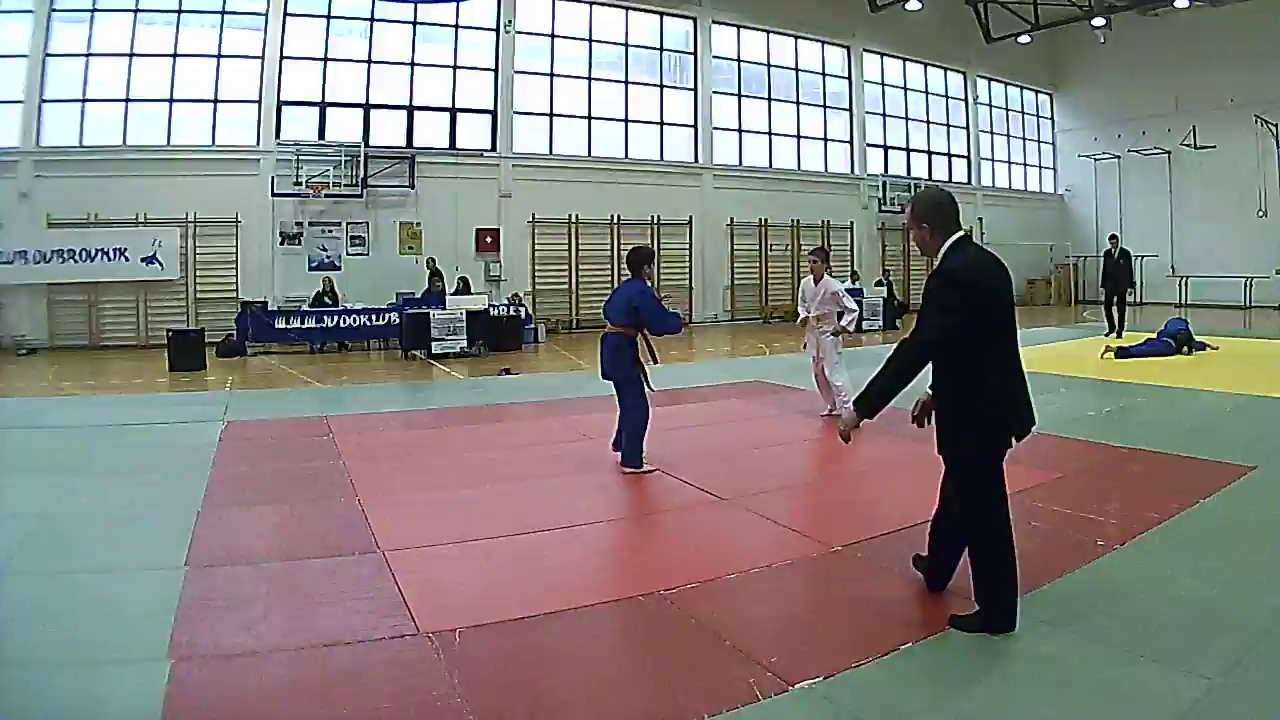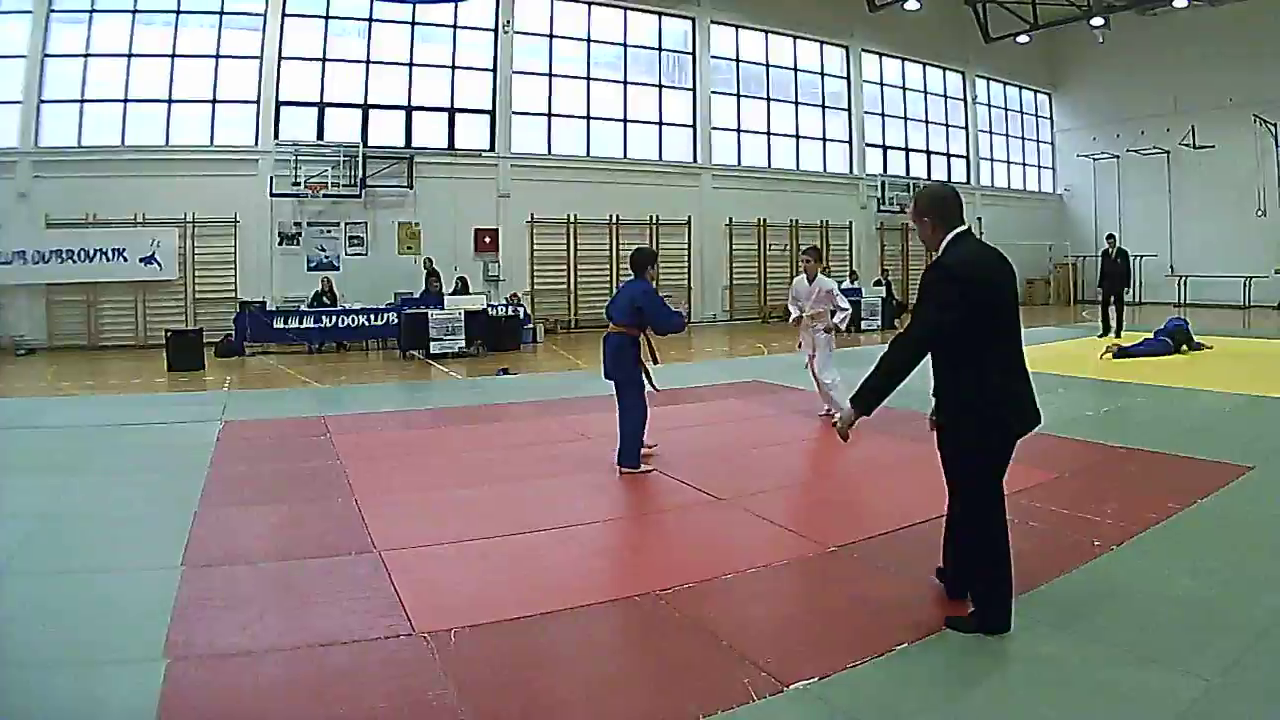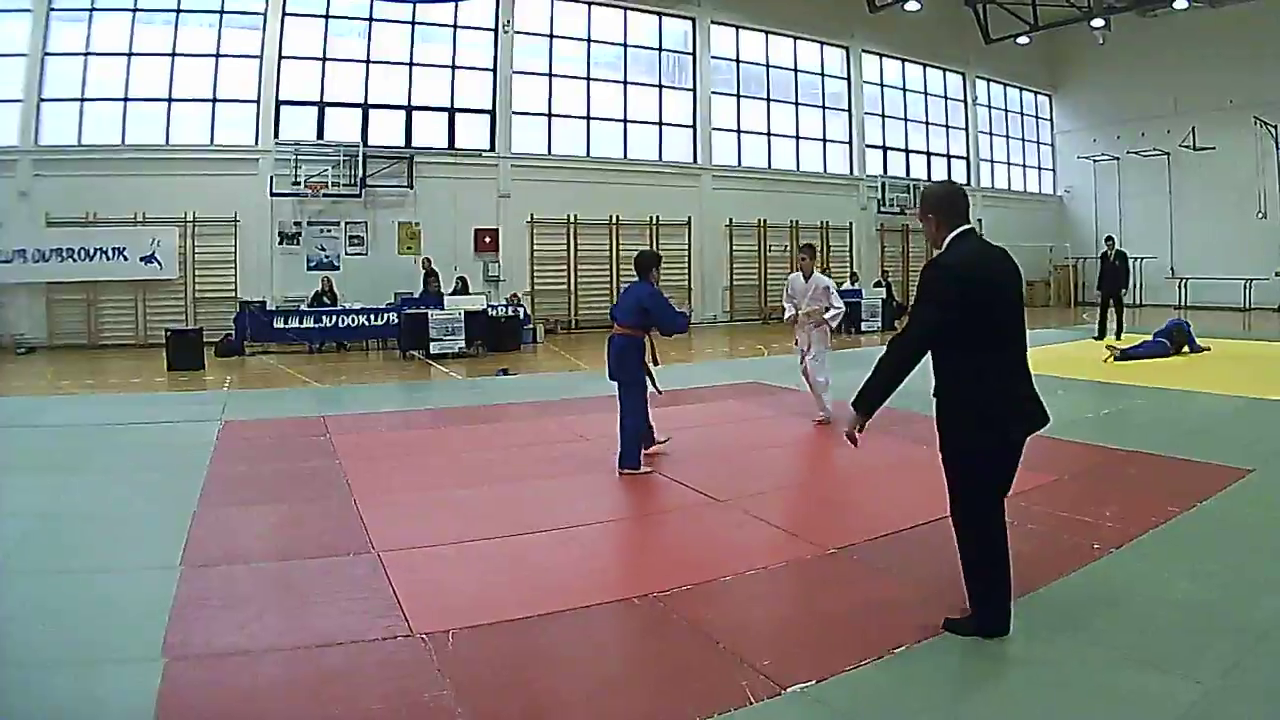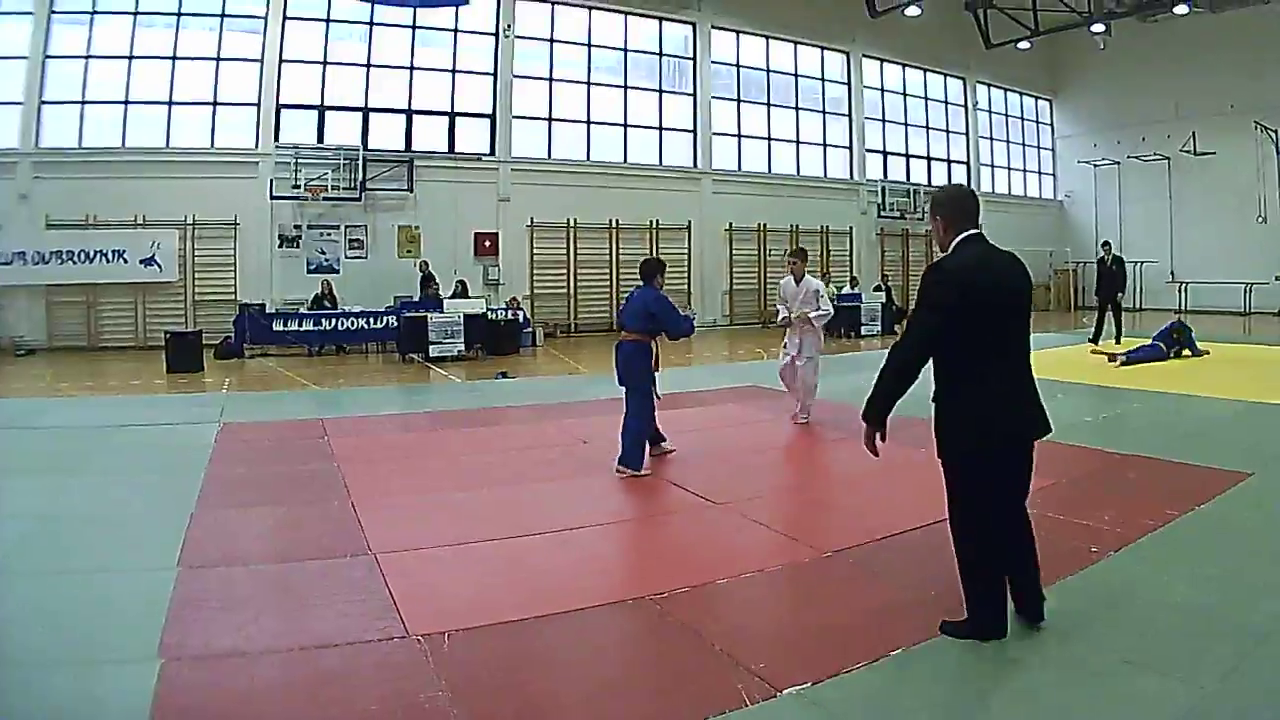
dt=0.1s
person 1, frame 1
left shoulder: (952, 274)
right shoulder: (984, 262)
left elbow: (918, 348)
left wrist: (862, 407)
right wrist: (935, 395)
left hip: (976, 413)
right hip: (996, 403)
left knee: (982, 507)
right knee: (961, 490)
left ankle: (996, 610)
right ankle: (939, 565)
person 1, frame 2
left shoulder: (948, 268)
right shoulder: (990, 258)
left elbow: (912, 343)
left wrist: (859, 404)
right wrist: (948, 395)
left hip: (976, 411)
right hip: (1000, 401)
left knee: (978, 506)
right knee: (971, 493)
left ankle: (991, 611)
right ankle: (958, 575)
person 1, frame 3
left shoulder: (946, 269)
right shoulder: (1001, 259)
left elbow: (912, 343)
left wrist: (865, 404)
left hip: (972, 414)
right hip: (1010, 405)
left knee: (974, 512)
right knee: (988, 503)
left ankle: (989, 614)
right ankle: (995, 596)
person 1, frame 4
left shoulder: (946, 273)
right shoulder: (1011, 265)
left elbow: (912, 348)
left wrist: (875, 413)
left hip: (970, 419)
right hip: (1013, 412)
left knee: (972, 518)
right knee: (1009, 510)
left ankle: (986, 617)
right ankle: (1029, 603)
person 2, frame 1
left shoulder: (623, 287)
right shoulder: (643, 292)
right elbow: (660, 325)
right wrist: (678, 318)
left hip: (613, 345)
right hip: (623, 348)
left knee: (629, 399)
right knee: (636, 404)
left ankle: (621, 443)
right ankle: (631, 462)
person 2, frame 2
left shoulder: (626, 288)
right shoulder: (646, 292)
left elbow: (611, 311)
right elbow: (664, 324)
right wrist: (680, 317)
left hip: (615, 344)
right hip: (625, 347)
left knee: (629, 399)
right knee: (634, 404)
left ankle: (634, 443)
right ankle: (629, 462)
person 2, frame 3
left shoulder: (629, 290)
right shoulder: (651, 294)
left elbow: (616, 313)
right elbow: (670, 325)
right wrist: (684, 316)
left hip: (619, 344)
right hip: (630, 348)
left knee: (637, 398)
right knee: (633, 404)
left ankle: (646, 440)
right ankle: (628, 463)
person 2, frame 4
left shoulder: (634, 296)
right shoulder: (657, 299)
left elbow: (622, 320)
right elbow: (676, 329)
right wrist: (688, 320)
left hip: (626, 350)
right hip: (638, 352)
left knee: (644, 400)
right knee: (639, 407)
left ankle: (656, 443)
right ankle: (629, 464)
person 3, frame 1
left shoulder: (834, 286)
right shoulder: (805, 283)
left elbow: (853, 309)
left wrist: (843, 326)
right wrist: (803, 317)
left hip: (828, 333)
right hip: (812, 332)
left knee: (834, 373)
right knee: (818, 373)
left ankle: (846, 409)
right ankle: (833, 407)
person 3, frame 2
left shoulder: (827, 285)
right shoulder: (797, 282)
left elbow: (846, 308)
right elbow: (793, 303)
left wrist: (834, 324)
right wrist: (796, 316)
left hip: (822, 331)
right hip: (806, 331)
left knee: (825, 372)
right knee: (815, 372)
left ankle: (839, 410)
right ankle: (830, 406)
person 3, frame 3
left shoulder: (824, 282)
right shoulder: (792, 280)
left elbow: (839, 308)
right elbow: (787, 301)
left wrist: (825, 319)
right wrist: (790, 314)
left hip: (818, 329)
right hip: (801, 328)
left knee: (816, 371)
right knee: (806, 370)
left ankle: (824, 410)
right ankle: (820, 405)
person 3, frame 4
left shoulder: (815, 285)
right shoulder: (785, 284)
left elbow: (827, 311)
left wrist: (809, 318)
right wrist: (783, 316)
left hip: (810, 333)
right hip: (793, 332)
left knee: (806, 375)
right knee: (786, 370)
left ankle: (804, 412)
right ankle: (800, 405)
